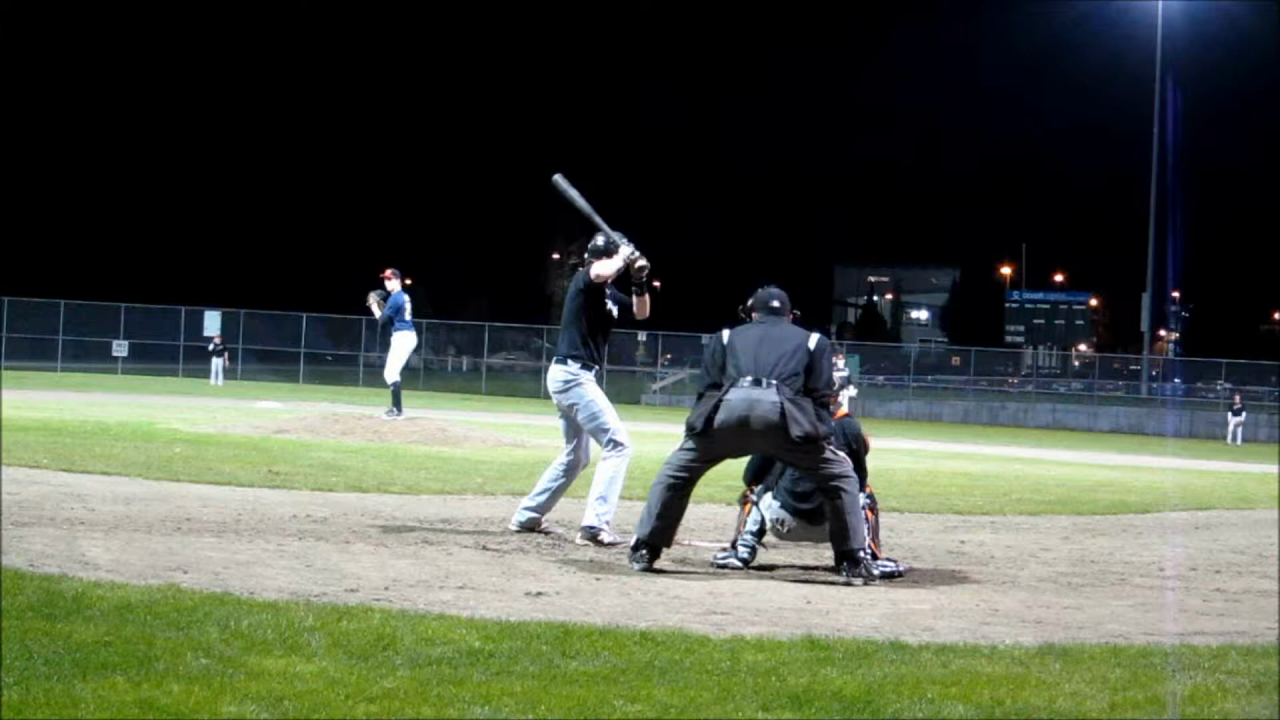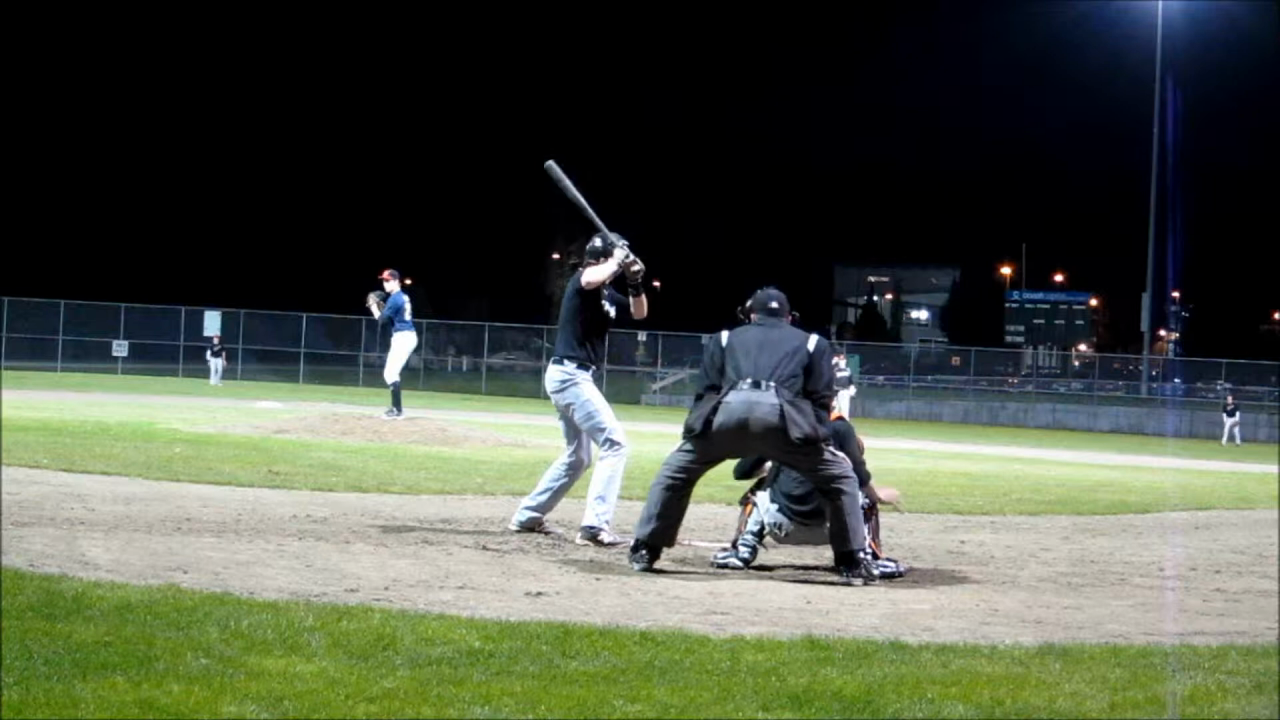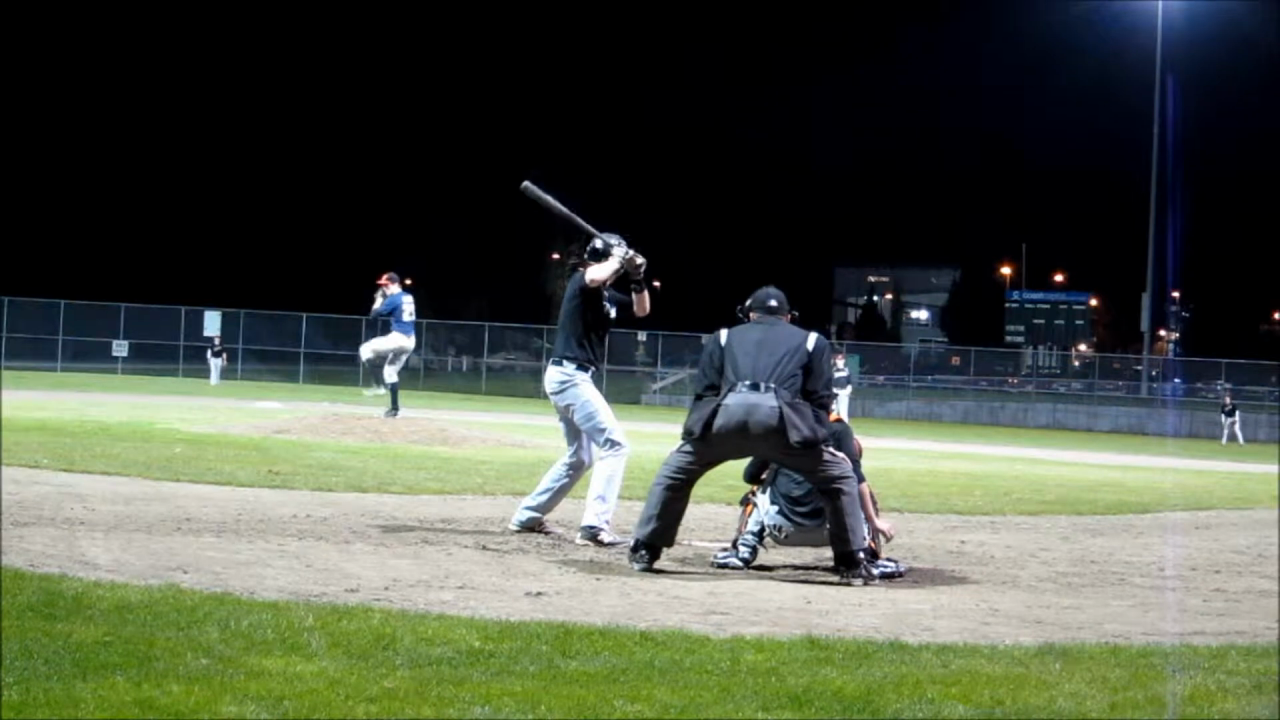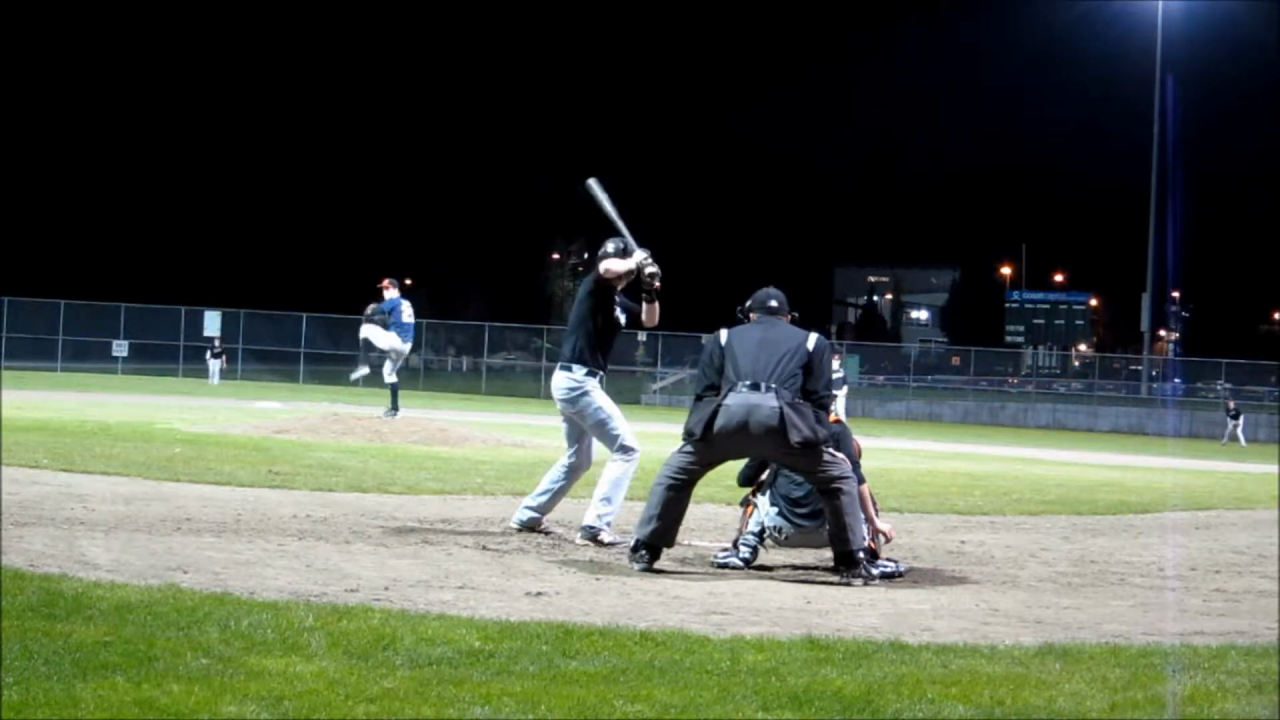
dt=0.4s
person 1, frame 1
left shoulder: (608, 291)
right shoulder: (585, 278)
left elbow: (641, 312)
right elbow: (601, 271)
left wrist: (639, 281)
right wrist: (623, 257)
left hip: (571, 376)
right hip: (573, 375)
left knee: (576, 455)
right knee: (618, 444)
left ankle: (527, 516)
right ankle: (595, 526)
person 1, frame 2
left shoulder: (606, 292)
right shoulder: (582, 279)
left elbow: (639, 313)
right elbow: (590, 279)
left wrist: (635, 282)
right wrist: (617, 261)
left hip: (572, 377)
right hip: (570, 375)
left knee: (578, 455)
right knee: (614, 444)
left ankle: (527, 515)
right ankle: (595, 527)
person 1, frame 3
left shoulder: (607, 294)
right shoulder: (582, 281)
left elbow: (641, 310)
right elbow: (594, 275)
left wrist: (637, 279)
right wrist: (618, 258)
left hip: (571, 378)
right hip: (569, 376)
left knee: (580, 457)
right knee: (614, 444)
left ankle: (527, 515)
right ankle: (594, 526)
person 1, frame 4
left shoulder: (617, 298)
right shoulder: (596, 284)
left elbow: (650, 321)
right elbow: (608, 267)
left wrist: (650, 289)
right wrist: (635, 263)
left hip: (573, 381)
right hip: (578, 381)
left knee: (578, 458)
right knee: (626, 449)
left ankle: (528, 515)
right ankle: (595, 527)
person 2, frame 1
left shoulder: (727, 337)
right shoulder: (813, 341)
left elbow: (708, 392)
right elbow: (820, 399)
left wrist: (703, 436)
right wrist: (821, 443)
left hip: (729, 409)
right hip: (781, 412)
left knee: (676, 472)
right knee: (840, 477)
left ankle: (643, 551)
right ankle: (853, 562)
person 2, frame 2
left shoulder: (725, 338)
right shoulder: (812, 343)
left elbow: (706, 393)
right elbow: (820, 401)
left wrist: (699, 439)
right wrist: (822, 446)
left hip: (729, 411)
right hip: (780, 415)
left knee: (675, 472)
right knee: (840, 477)
left ankle: (643, 551)
right ankle: (854, 563)
person 2, frame 3
left shoulder: (724, 337)
right shoulder: (812, 341)
left elbow: (704, 394)
right elbow: (819, 401)
left wrist: (696, 438)
right wrist: (818, 447)
left hip: (727, 414)
right hip: (780, 417)
left knee: (675, 472)
right knee: (840, 478)
left ankle: (643, 551)
right ankle: (854, 564)
person 2, frame 4
left shoulder: (724, 337)
right shoulder: (811, 341)
left elbow: (705, 394)
right elbow: (819, 400)
left wrist: (695, 441)
right wrist: (820, 446)
left hip: (729, 413)
right hip: (781, 417)
left knee: (676, 473)
right knee: (839, 478)
left ankle: (644, 551)
right ankle: (853, 563)
person 3, frame 1
right shoulder: (849, 427)
left elbow: (751, 478)
right elbow: (859, 481)
left hip: (782, 521)
right hip: (830, 524)
left knee: (756, 492)
right knee: (863, 495)
left ankle: (741, 552)
right ankle: (872, 560)
person 3, frame 2
right shoulder: (840, 427)
left elbow: (742, 471)
right elbow: (860, 476)
right wrist: (878, 495)
left hip: (780, 524)
right hip: (827, 526)
left knee: (760, 489)
right knee: (865, 497)
left ankle: (742, 552)
right ankle: (871, 560)
person 3, frame 3
right shoulder: (838, 429)
left elbow: (751, 476)
right elbow: (855, 478)
right wrist: (874, 521)
left hip: (780, 526)
right hip: (827, 527)
left knee: (760, 491)
right knee: (861, 495)
left ankle: (742, 552)
right ankle: (871, 559)
person 3, frame 4
right shoulder: (837, 429)
left elbow: (745, 479)
right elbow: (855, 479)
right wrist: (874, 521)
left hip: (780, 526)
right hip: (827, 528)
left knee: (760, 492)
right knee: (861, 494)
left ankle: (743, 551)
right ankle: (871, 559)
